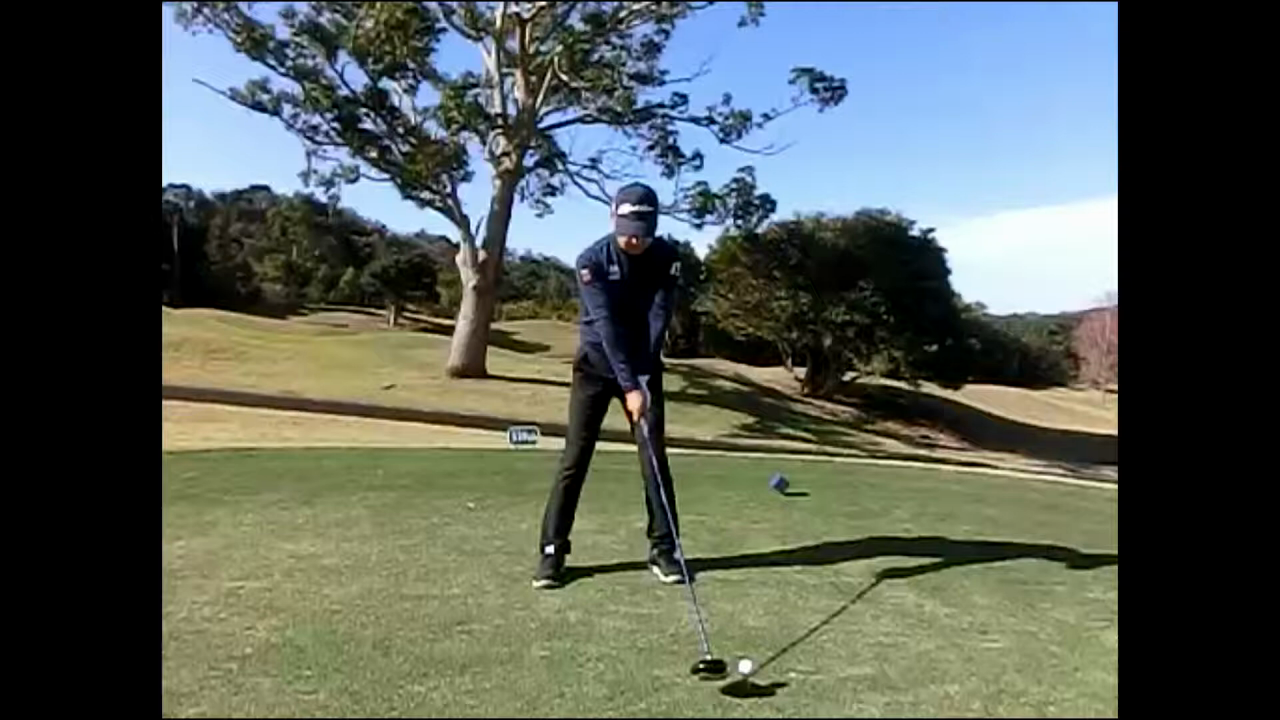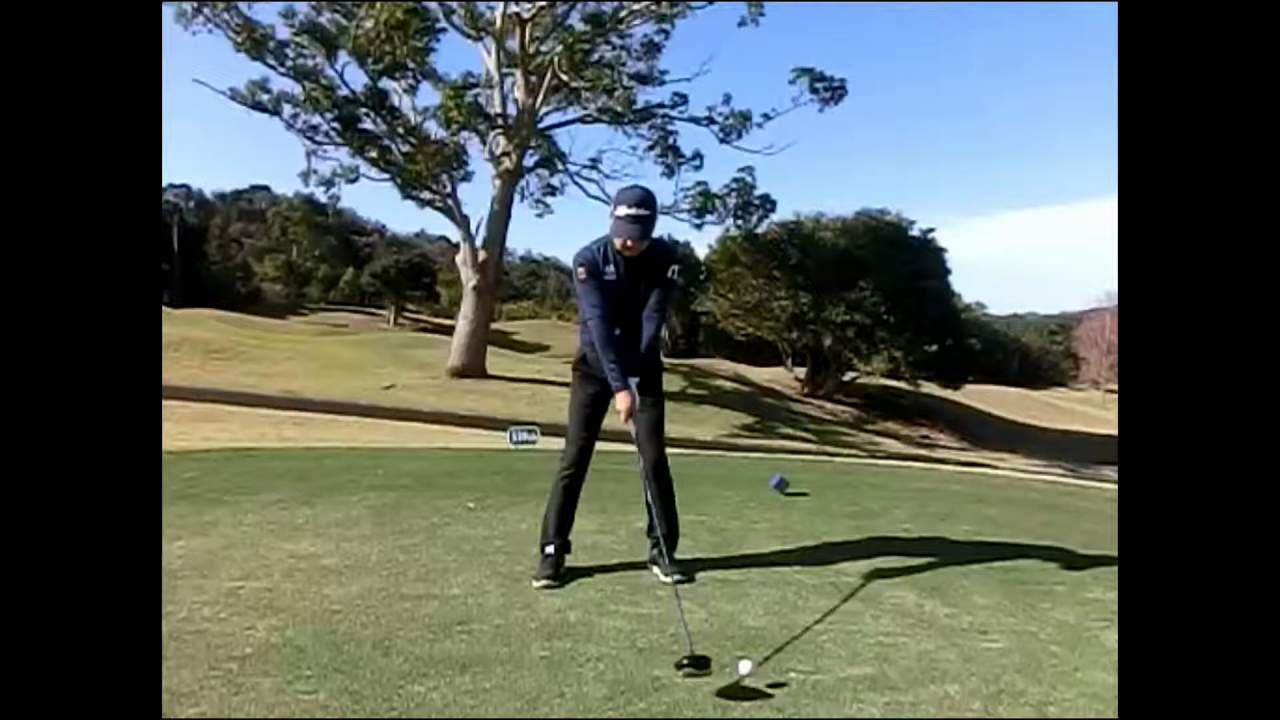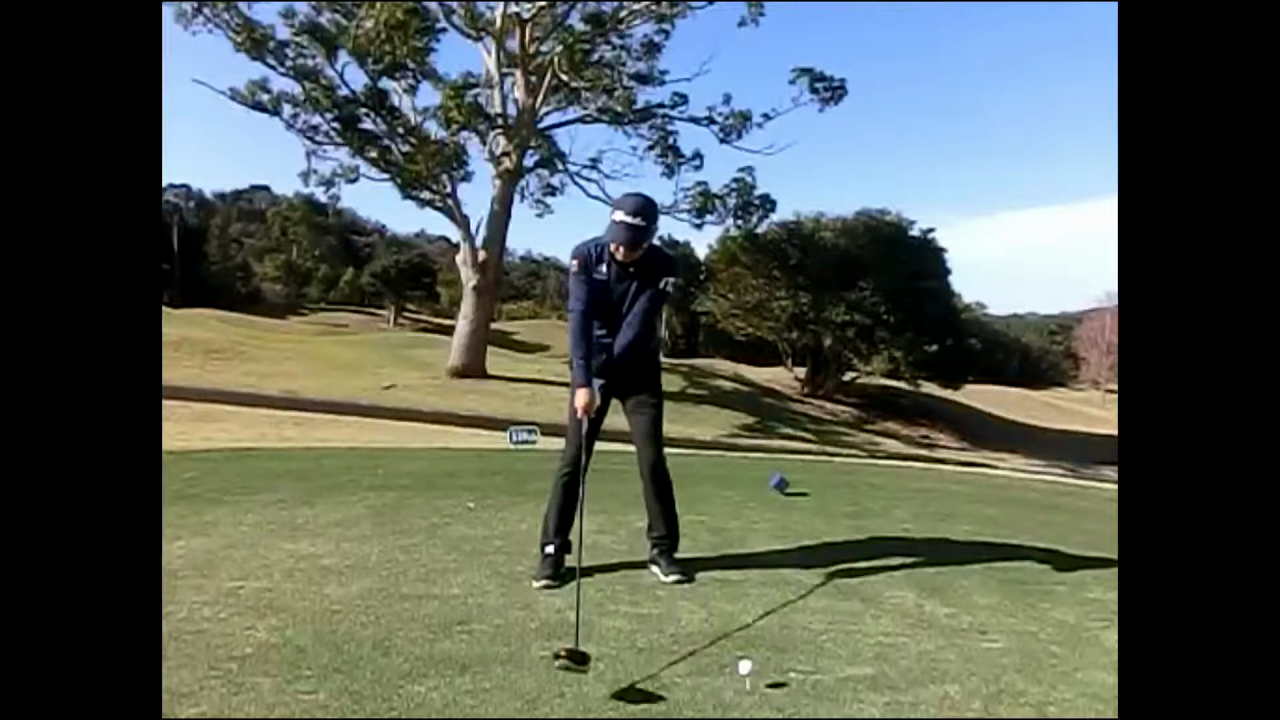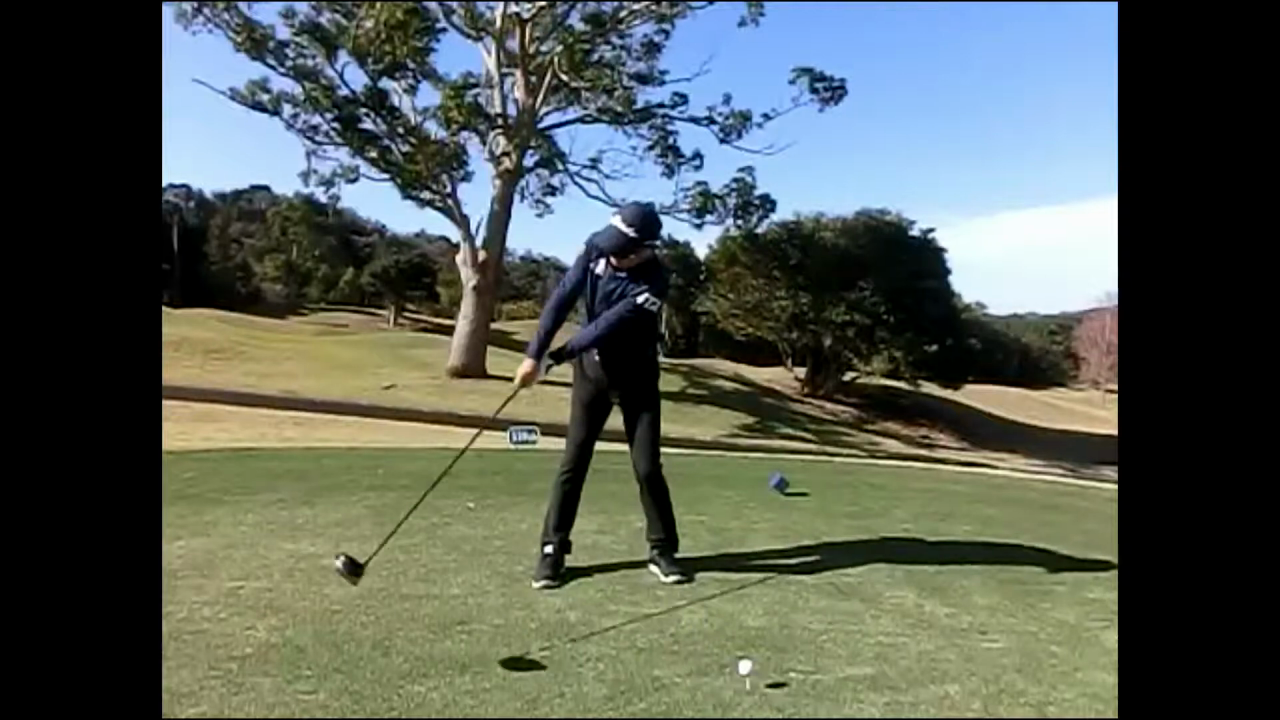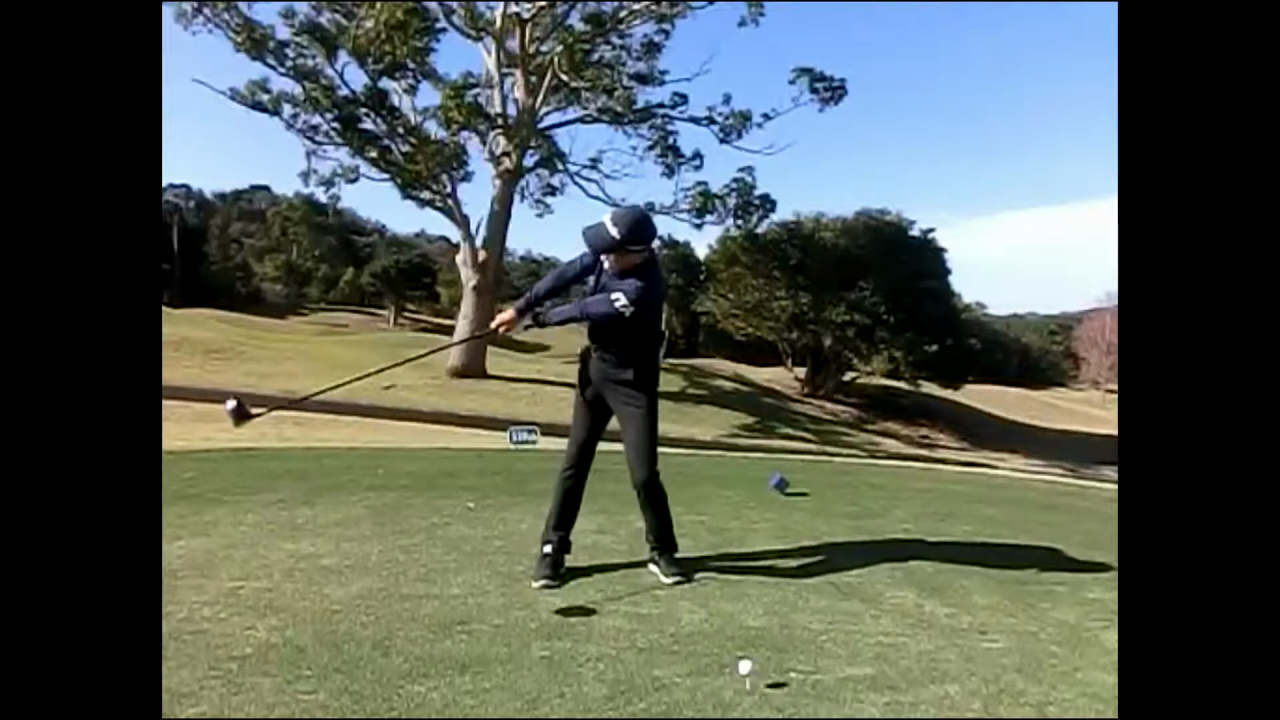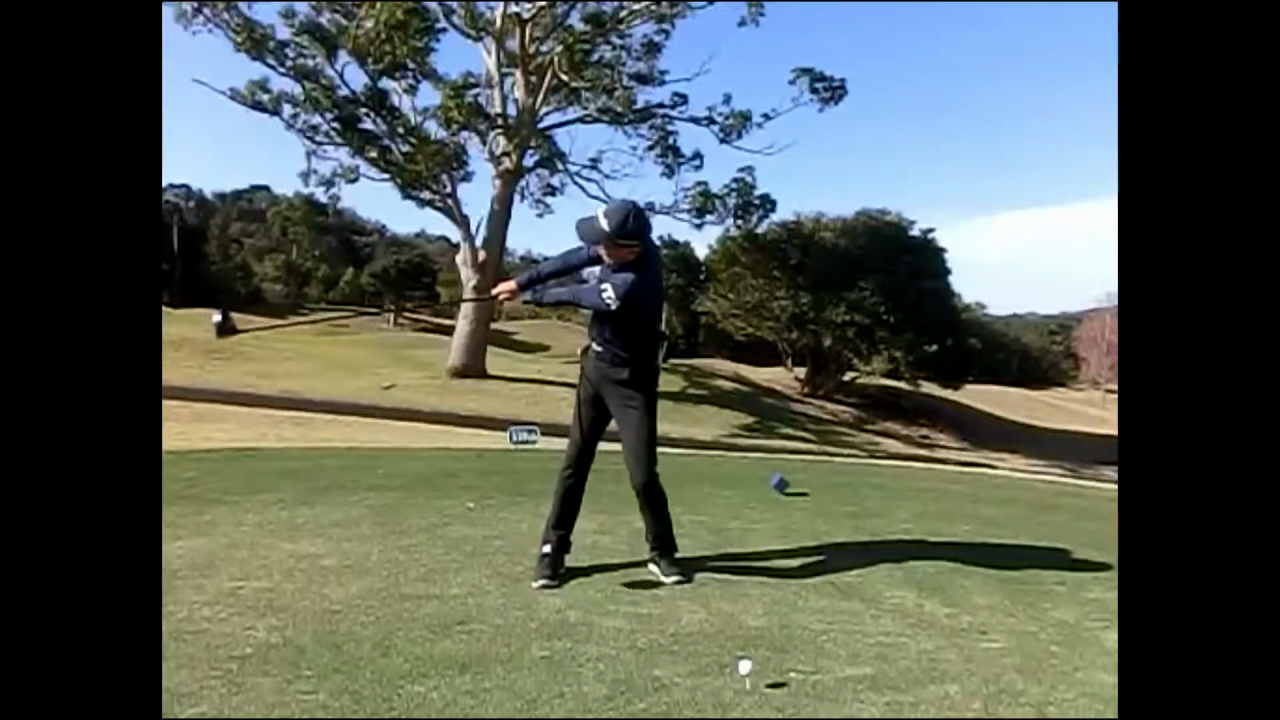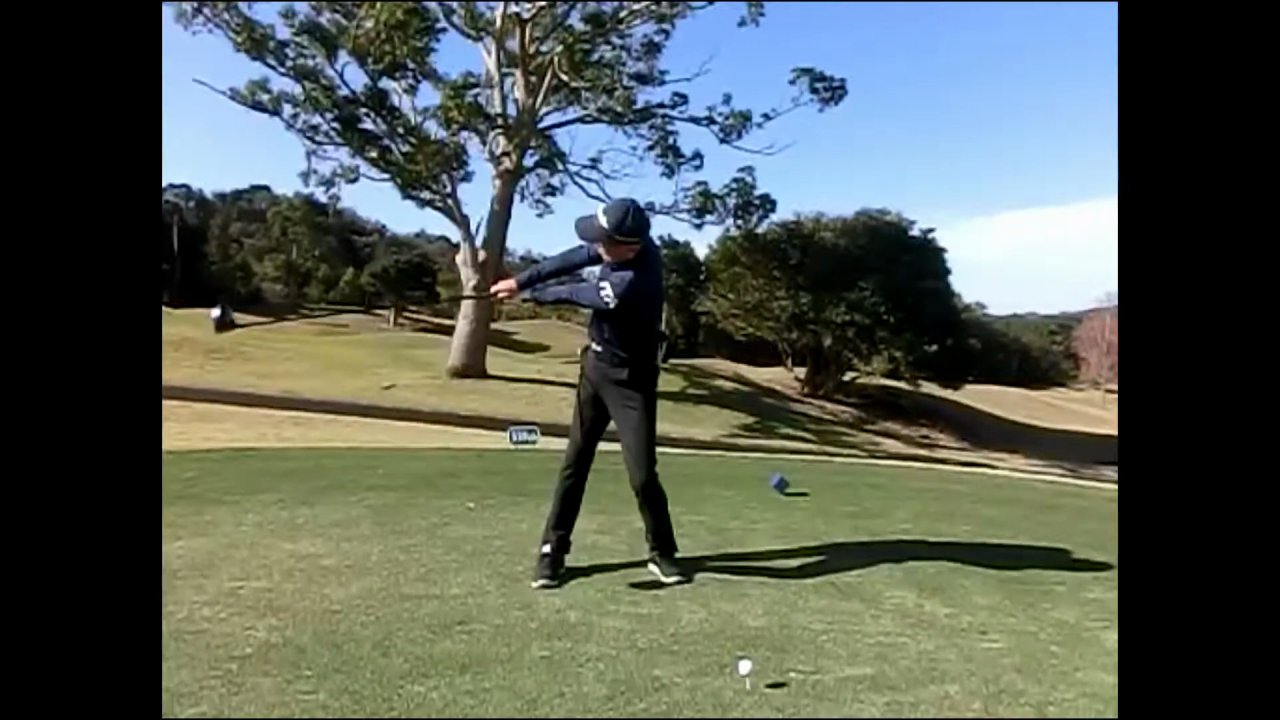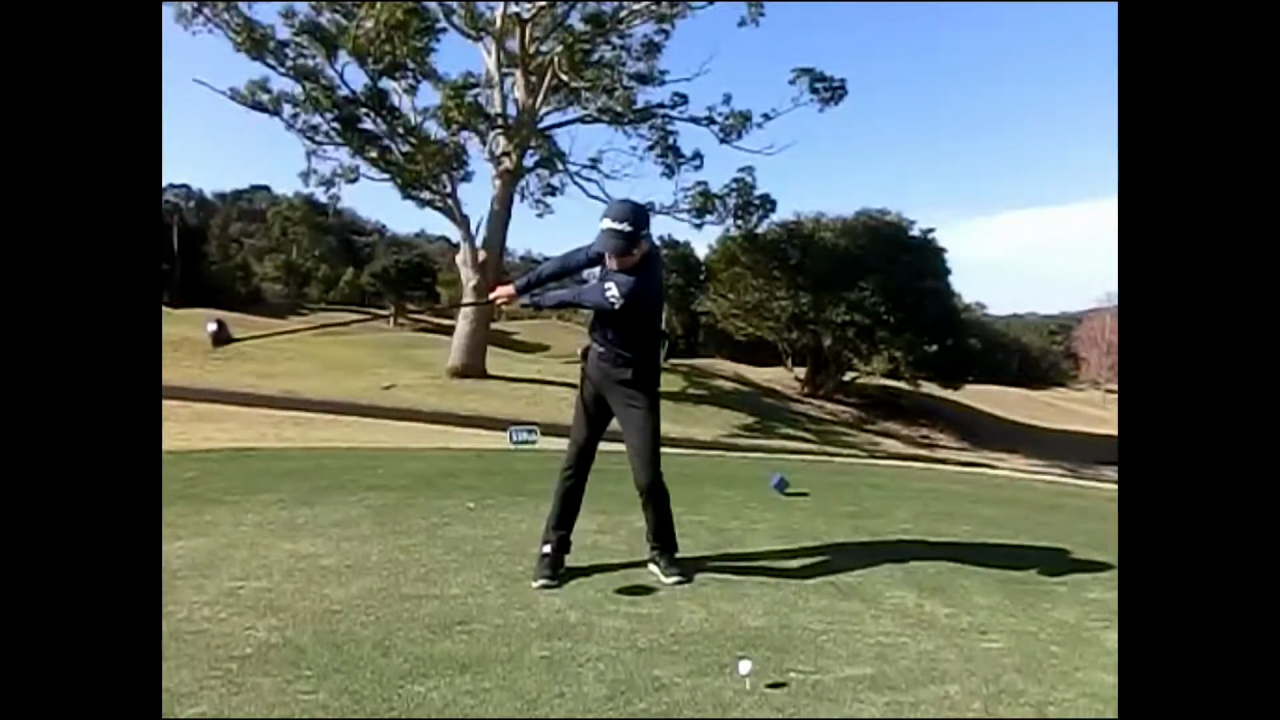
dt=0.3s
person 1, frame 1
left shoulder: (666, 258)
right shoulder: (591, 261)
left elbow: (658, 319)
right elbow: (606, 325)
left wrist: (642, 379)
right wrist: (628, 385)
left hip: (644, 367)
right hip: (595, 365)
left knee: (655, 460)
right knee: (575, 458)
left ankle: (662, 549)
right ankle: (552, 549)
person 1, frame 2
left shoulder: (664, 259)
right shoulder: (588, 259)
left elbow: (652, 320)
right elbow: (599, 324)
left wrist: (634, 380)
right wrist: (618, 385)
left hip: (643, 366)
right hip: (594, 365)
left knee: (654, 460)
right knee: (574, 458)
left ankle: (662, 550)
right ankle: (552, 550)
person 1, frame 3
left shoulder: (661, 269)
right shoulder: (586, 255)
left elbow: (634, 328)
right elbow: (580, 319)
left wrist: (601, 381)
right wrist: (581, 382)
left hip: (638, 370)
right hip: (590, 366)
left knee: (652, 462)
right knee: (572, 459)
left ankle: (663, 550)
right ankle: (553, 549)
person 1, frame 4
left shoulder: (653, 282)
right shoulder: (596, 248)
left elbow: (606, 326)
right elbow: (561, 299)
left wrist: (554, 357)
right wrist: (534, 353)
left hip: (635, 374)
right hip: (592, 366)
left knee: (647, 467)
right knee: (573, 460)
left ankle: (662, 550)
right ankle: (553, 549)
person 1, frame 5
left shoulder: (641, 290)
right shoulder: (618, 250)
left elbow: (582, 311)
right elbow: (570, 272)
left wrist: (535, 318)
right wrist: (521, 306)
left hip: (633, 378)
right hip: (596, 365)
left knee: (644, 473)
right knee: (574, 461)
left ankle: (662, 551)
right ankle: (553, 549)
person 1, frame 6
left shoulder: (634, 285)
right shoulder: (632, 246)
left elbow: (575, 296)
right elbow: (575, 258)
left wrist: (533, 294)
right wrist: (521, 281)
left hip: (631, 379)
right hip: (596, 364)
left knee: (643, 474)
right knee: (575, 461)
left ankle: (662, 552)
right ankle: (553, 548)
person 1, frame 7
left shoulder: (632, 284)
right shoulder: (634, 244)
left elbow: (574, 293)
right elbow: (575, 258)
left wrist: (532, 292)
right wrist: (521, 279)
left hip: (630, 378)
right hip: (596, 365)
left knee: (642, 475)
right knee: (575, 461)
left ankle: (662, 553)
right ankle: (553, 549)
person 1, frame 8
left shoulder: (636, 286)
right shoulder: (620, 248)
left elbow: (576, 297)
right elbow: (572, 261)
left wrist: (531, 298)
right wrist: (518, 285)
left hip: (632, 379)
right hip: (597, 365)
left knee: (647, 475)
right knee: (576, 461)
left ankle: (662, 552)
right ankle: (553, 548)
